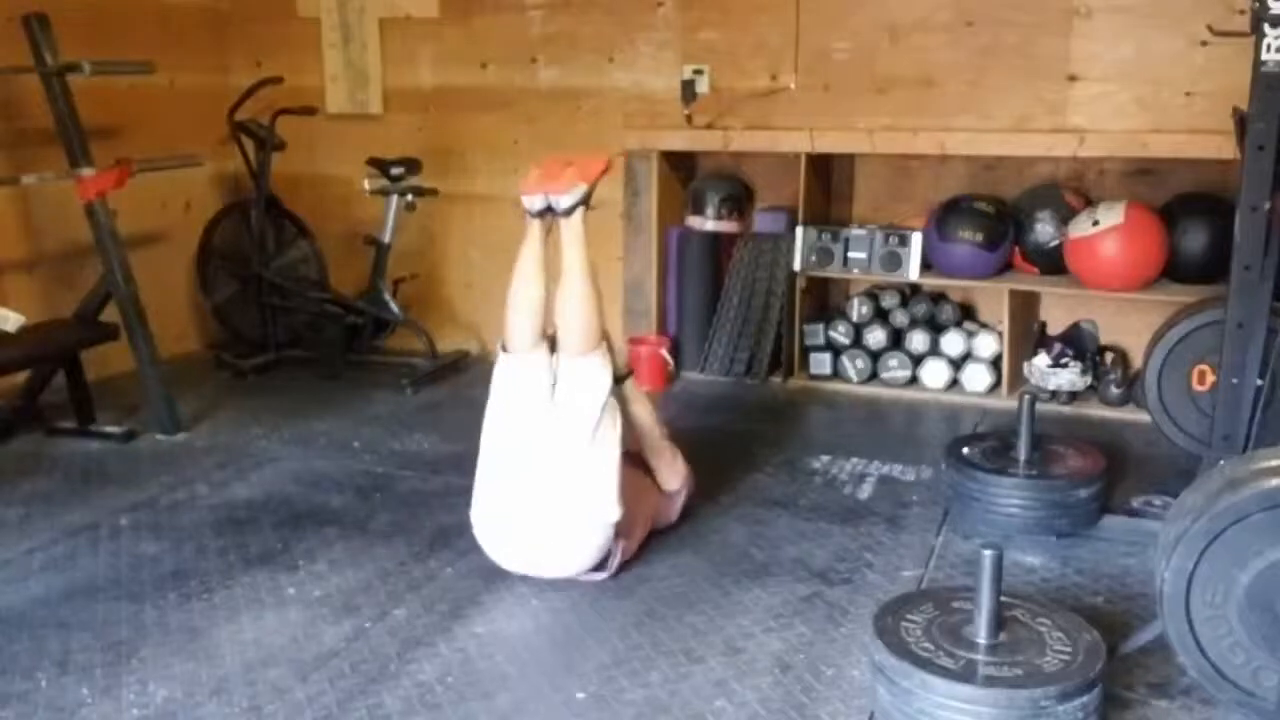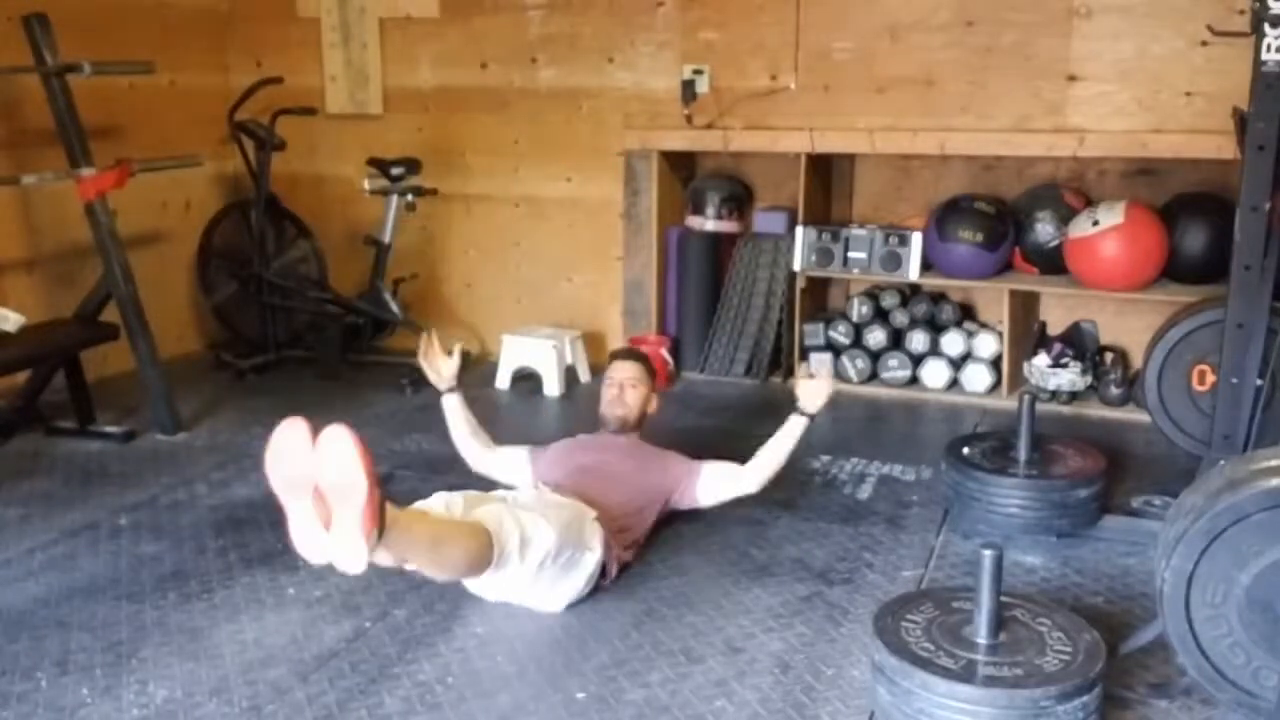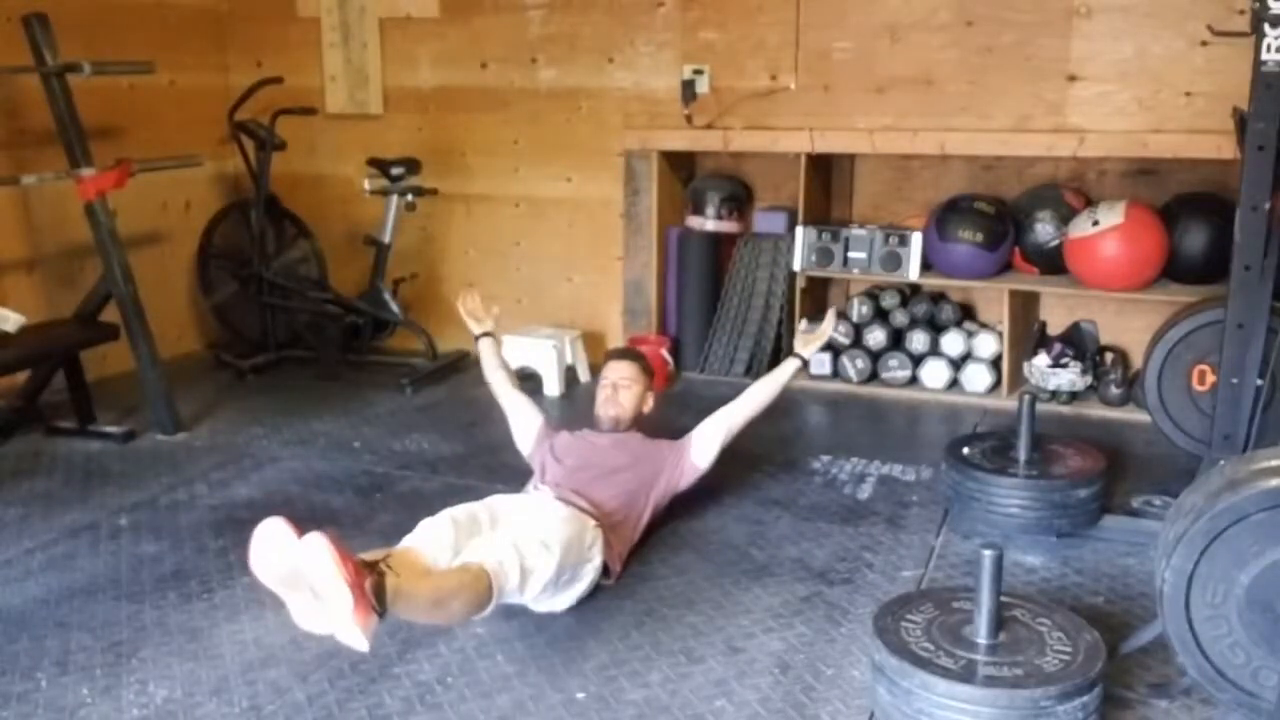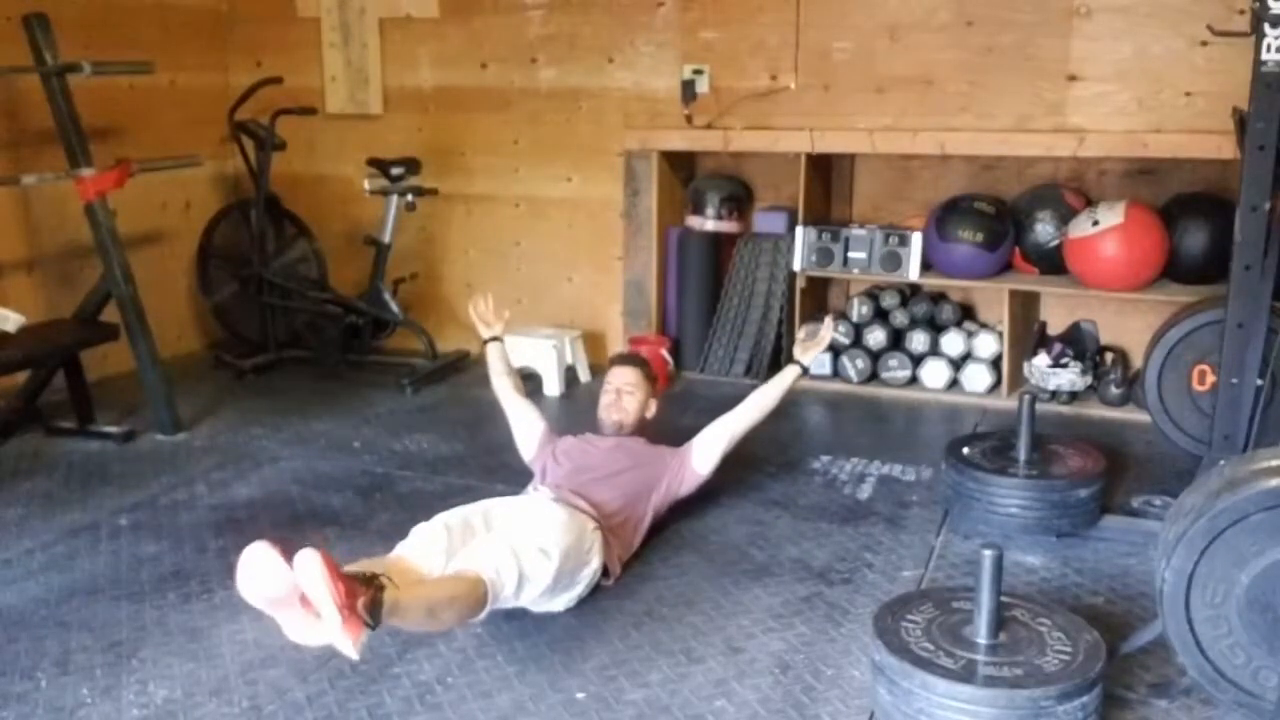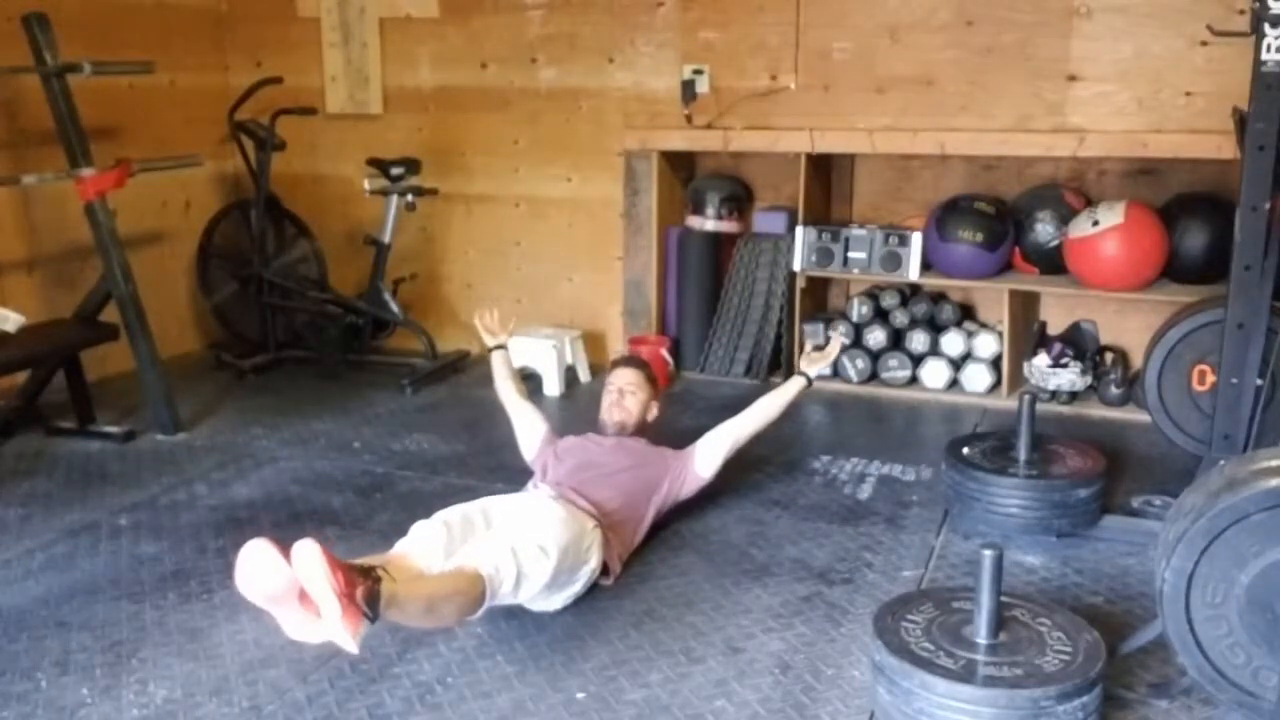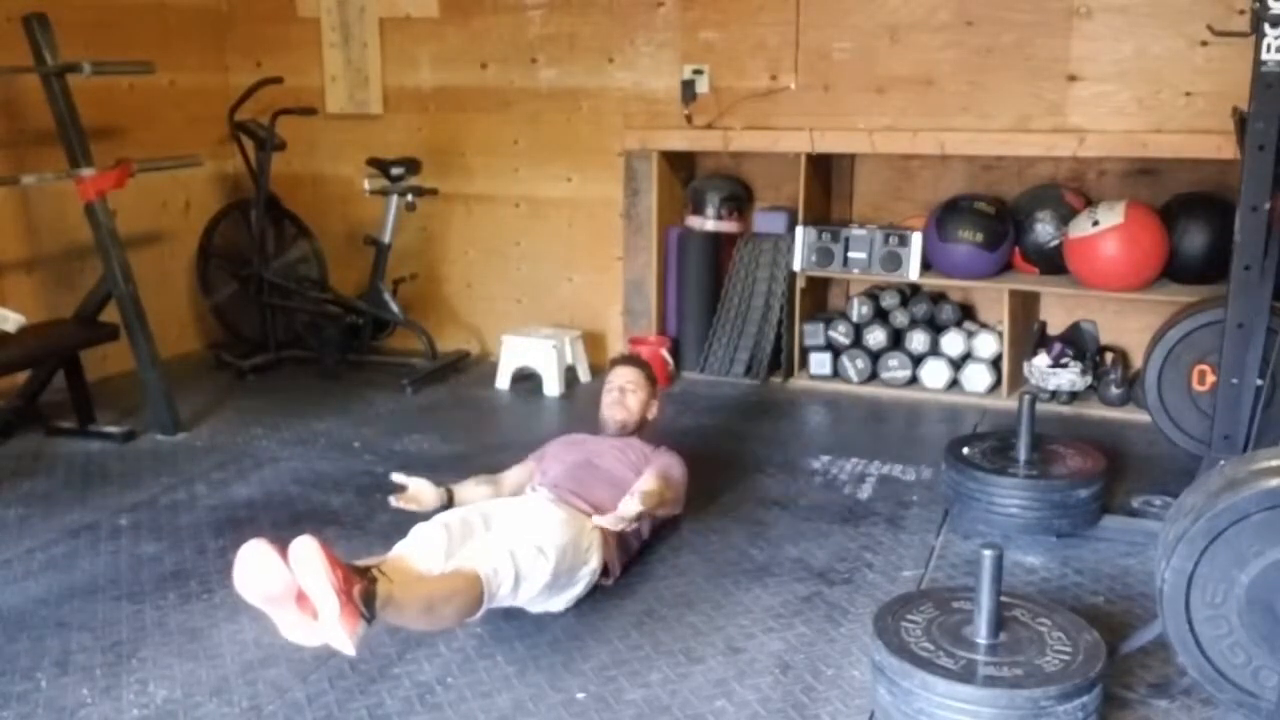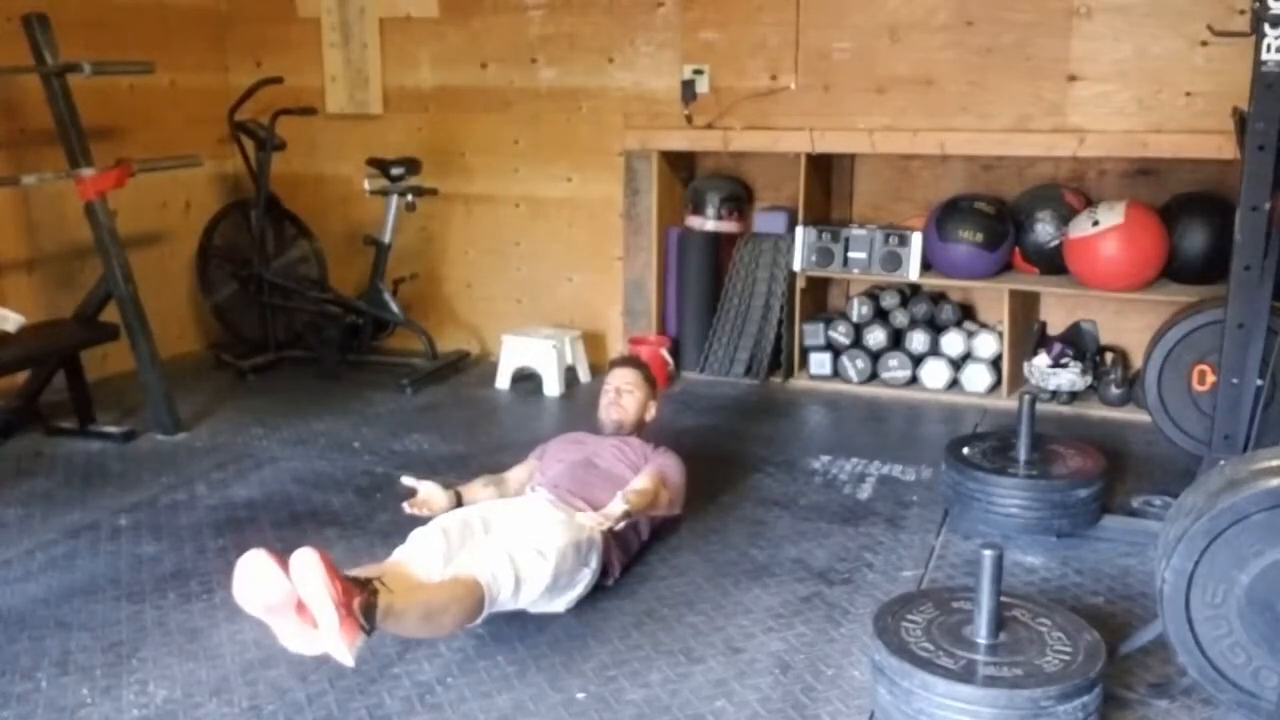
dt=0.5s
person 1, frame 1
left shoulder: (669, 476)
left elbow: (651, 435)
left wrist: (616, 376)
left hip: (576, 534)
left knee: (584, 365)
right knee: (522, 351)
person 1, frame 2
left shoulder: (664, 466)
right shoulder: (563, 449)
left elbow: (749, 480)
right elbow: (480, 455)
left wrist: (800, 413)
right wrist: (449, 388)
left hip: (574, 544)
left knee: (486, 532)
right knee: (444, 515)
left ankle: (369, 523)
right ankle: (338, 522)
person 1, frame 3
left shoulder: (664, 457)
right shoulder: (559, 444)
left elbow: (735, 413)
right elbow: (508, 394)
left wrist: (796, 358)
right wrist: (485, 334)
left hip: (574, 531)
right hip: (513, 508)
left knee: (486, 568)
right knee: (432, 541)
left ankle: (368, 598)
right ankle: (332, 593)
person 1, frame 4
left shoulder: (666, 463)
right shoulder: (561, 447)
left elbow: (736, 421)
right elbow: (513, 398)
left wrist: (797, 365)
right wrist: (493, 339)
left hip: (573, 531)
right hip: (511, 509)
left knee: (479, 575)
right knee: (426, 548)
left ankle: (364, 609)
right ankle: (324, 603)
person 1, frame 5
left shoulder: (667, 466)
right shoulder: (563, 447)
left elbow: (735, 430)
right elbow: (517, 404)
left wrist: (802, 378)
right wrist: (497, 348)
left hip: (572, 528)
right hip: (511, 506)
left knee: (476, 572)
right knee: (422, 545)
left ankle: (361, 602)
right ankle: (317, 600)
person 1, frame 6
left shoulder: (661, 463)
right shoulder: (565, 444)
left elbow: (652, 496)
right elbow: (501, 481)
left wrist: (630, 510)
right wrist: (442, 493)
left hip: (571, 531)
right hip: (510, 510)
left knee: (479, 573)
right knee: (421, 549)
left ankle: (362, 603)
right ankle: (313, 605)
person 1, frame 7
left shoulder: (660, 462)
right shoulder: (565, 442)
left elbow: (646, 494)
right elbow: (506, 481)
left wrist: (616, 510)
right wrist: (452, 496)
left hip: (573, 530)
right hip: (508, 510)
left knee: (478, 578)
right knee: (420, 554)
left ankle: (362, 613)
right ankle: (315, 611)
